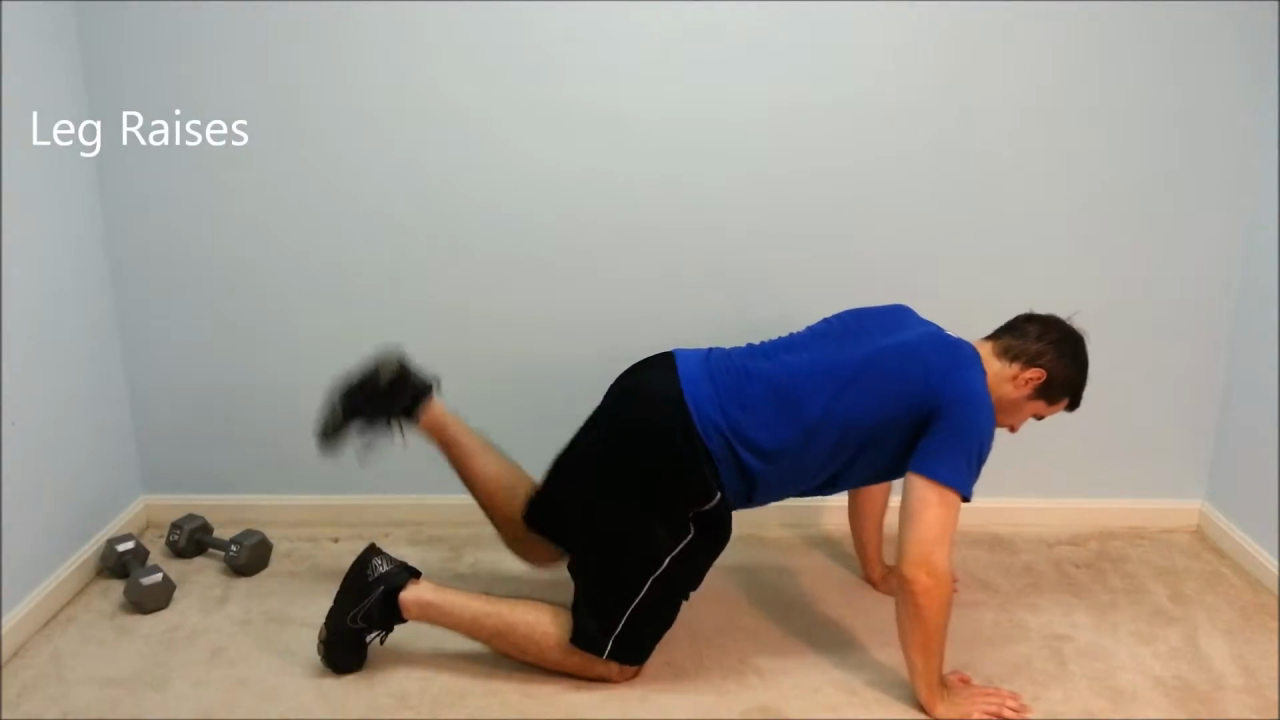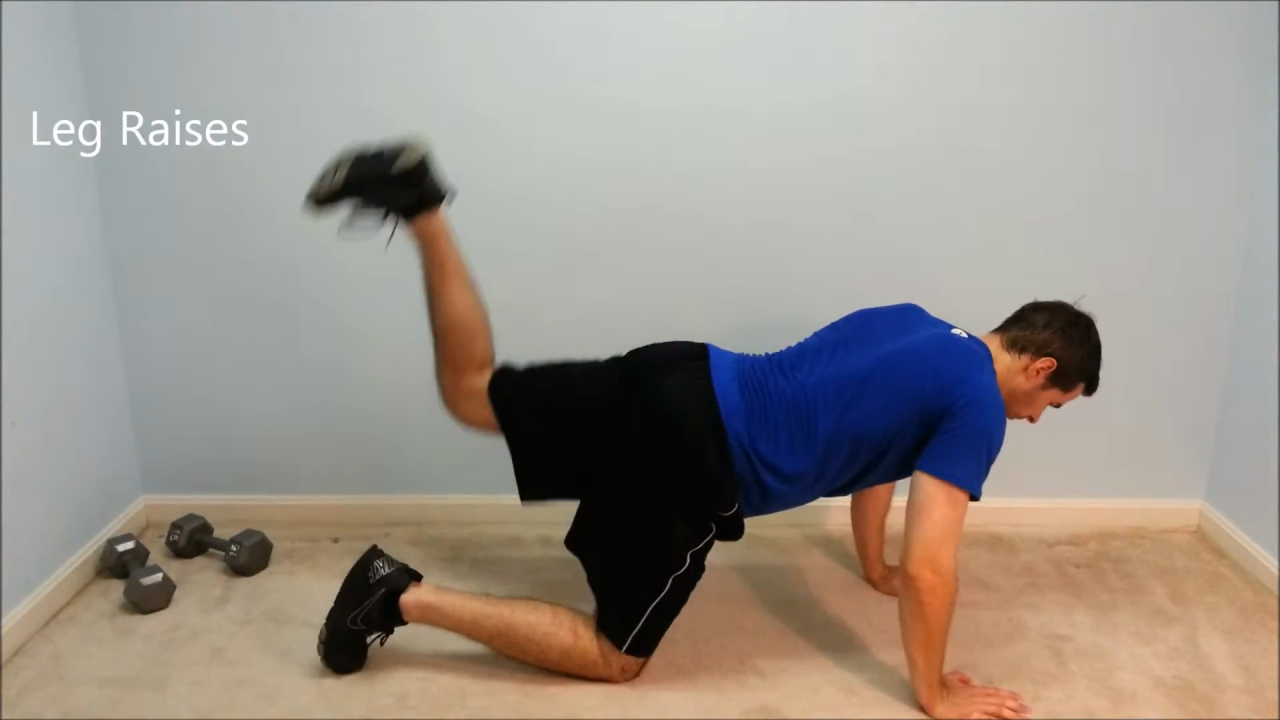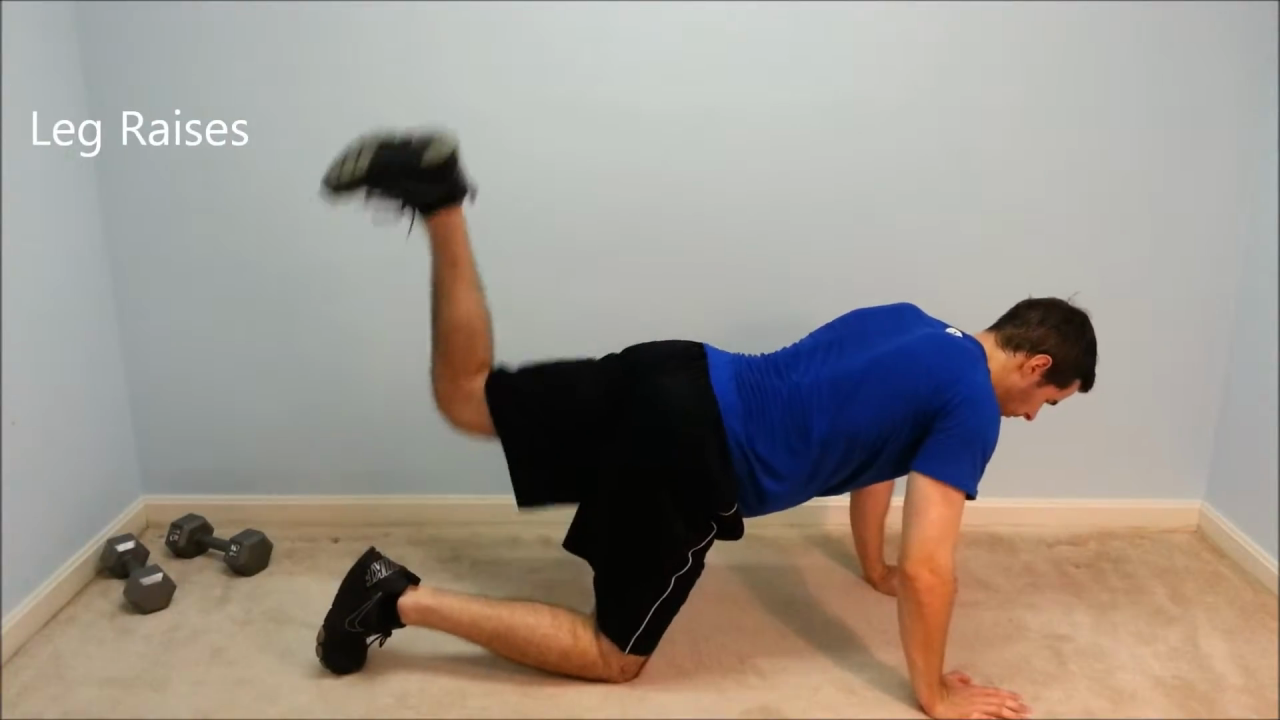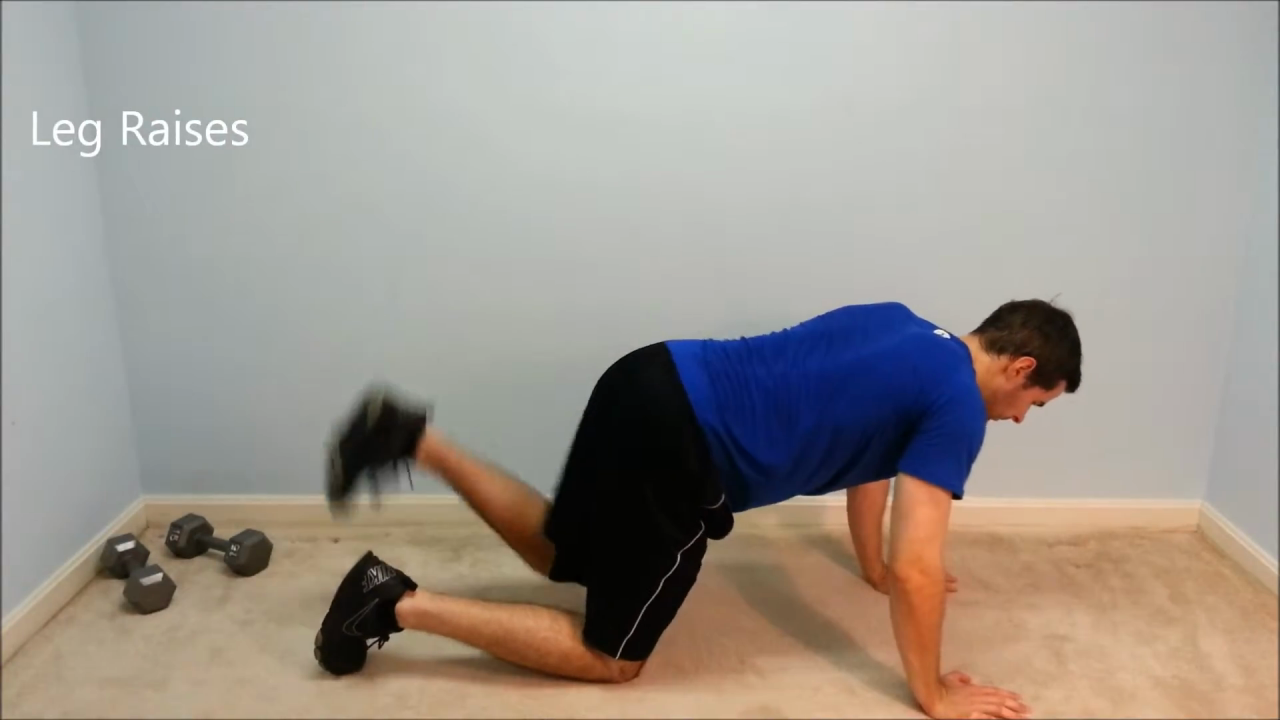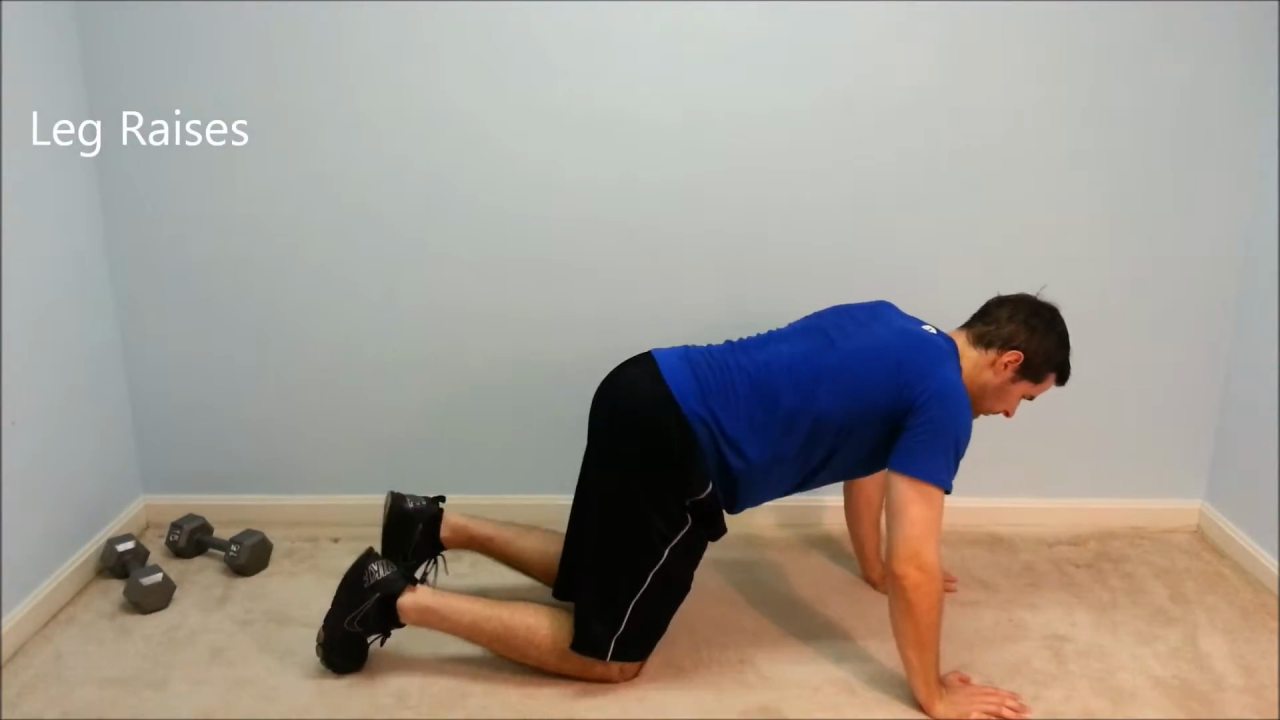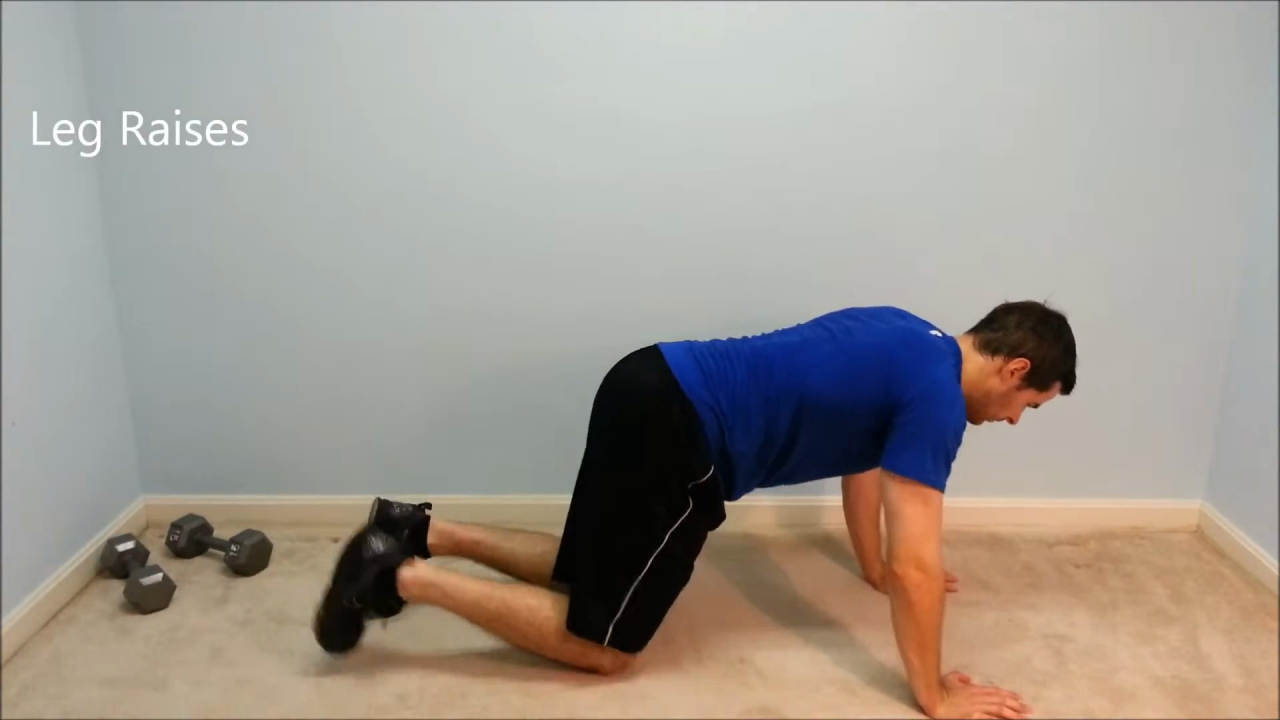
dt=0.3s
person 1, frame 1
left shoulder: (914, 333)
right shoulder: (966, 406)
right elbow: (923, 573)
left wrist: (872, 566)
left hip: (667, 389)
right hip: (680, 453)
left knee: (535, 534)
right knee: (604, 653)
left ankle: (414, 399)
right ankle: (405, 595)
person 1, frame 2
left shoulder: (919, 331)
right shoulder: (974, 406)
right elbow: (928, 569)
left wrist: (873, 568)
left hip: (677, 376)
right hip: (685, 455)
left knee: (472, 392)
right knee: (612, 656)
left ankle: (420, 202)
right ankle: (408, 598)
person 1, frame 3
left shoulder: (915, 329)
right shoulder: (968, 406)
right elbow: (925, 568)
left wrist: (873, 563)
left hip: (668, 371)
right hip: (682, 446)
left knee: (465, 396)
right knee: (614, 655)
left ankle: (438, 194)
right ankle: (405, 601)
person 1, frame 4
left shoulder: (905, 329)
right shoulder: (956, 405)
right elbow: (918, 572)
left wrist: (872, 563)
left hip: (658, 380)
right hip: (675, 445)
left knee: (554, 547)
right knee: (610, 656)
left ankle: (412, 438)
right ankle: (401, 604)
person 1, frame 5
left shoulder: (900, 331)
right shoulder: (941, 398)
left elbow: (862, 449)
right elbow: (916, 569)
left wrist: (873, 566)
left hip: (647, 395)
right hip: (666, 444)
left knee: (601, 573)
right knee: (607, 655)
left ankle: (440, 525)
right ankle: (403, 598)
person 1, frame 6
left shoulder: (909, 340)
right shoulder: (937, 395)
left elbow: (862, 451)
right elbow: (916, 565)
left wrist: (873, 566)
left hip: (656, 390)
right hip: (670, 427)
left knee: (596, 570)
right knee: (602, 642)
left ankle: (428, 533)
right ankle: (402, 574)
